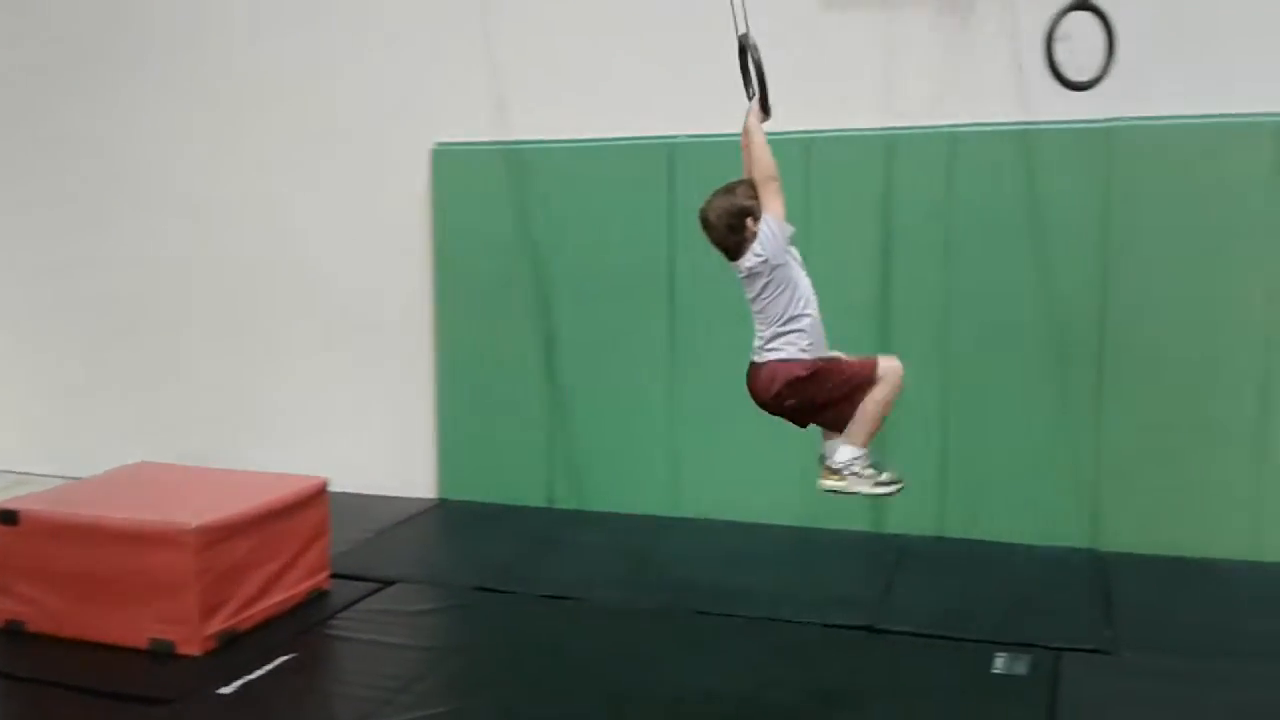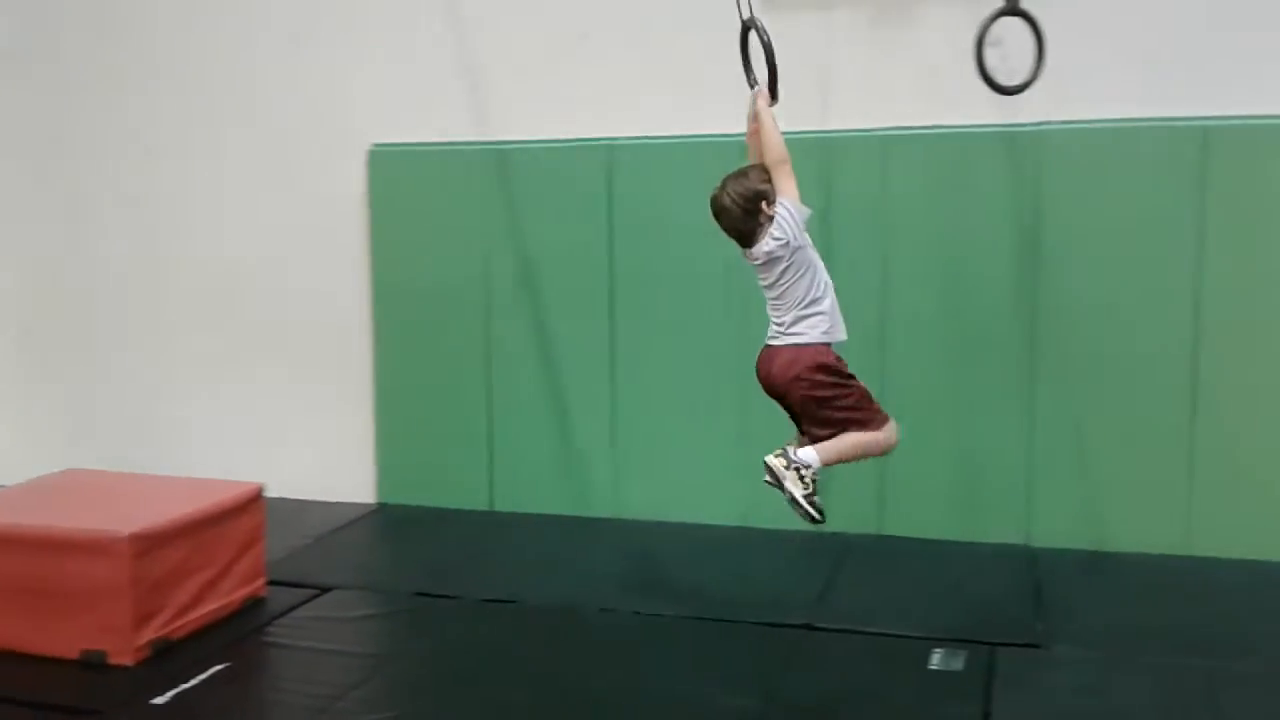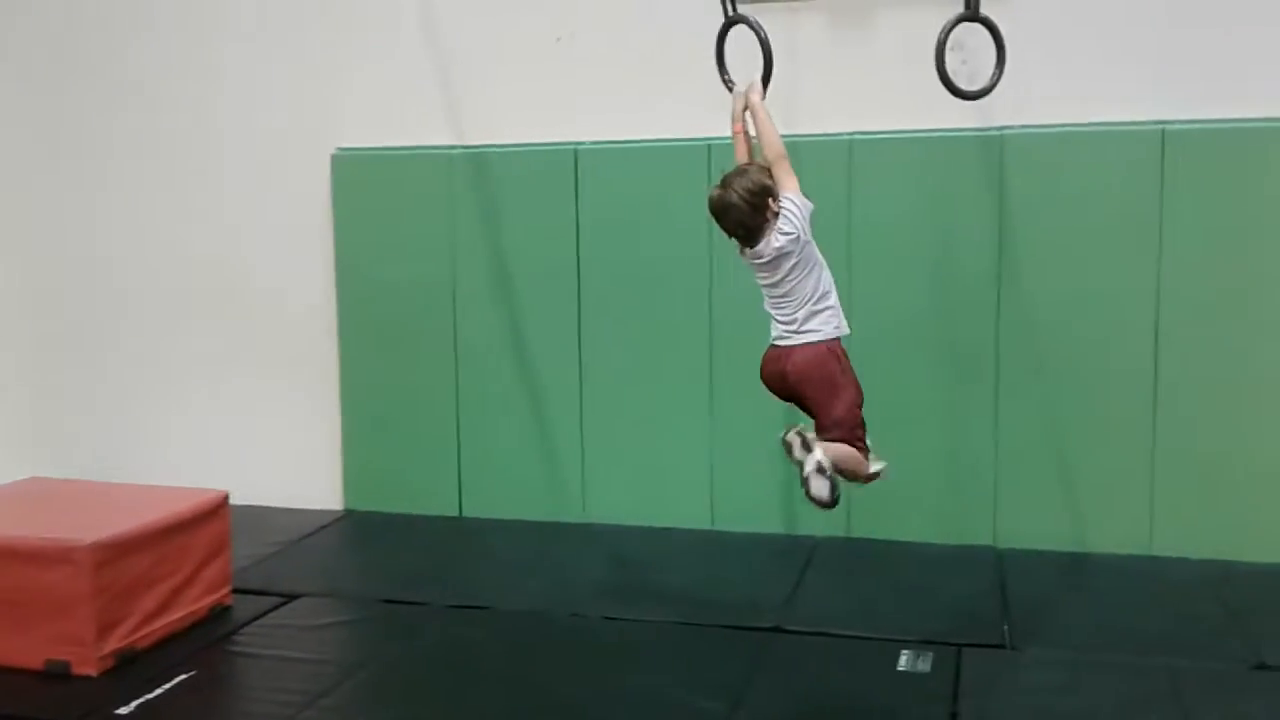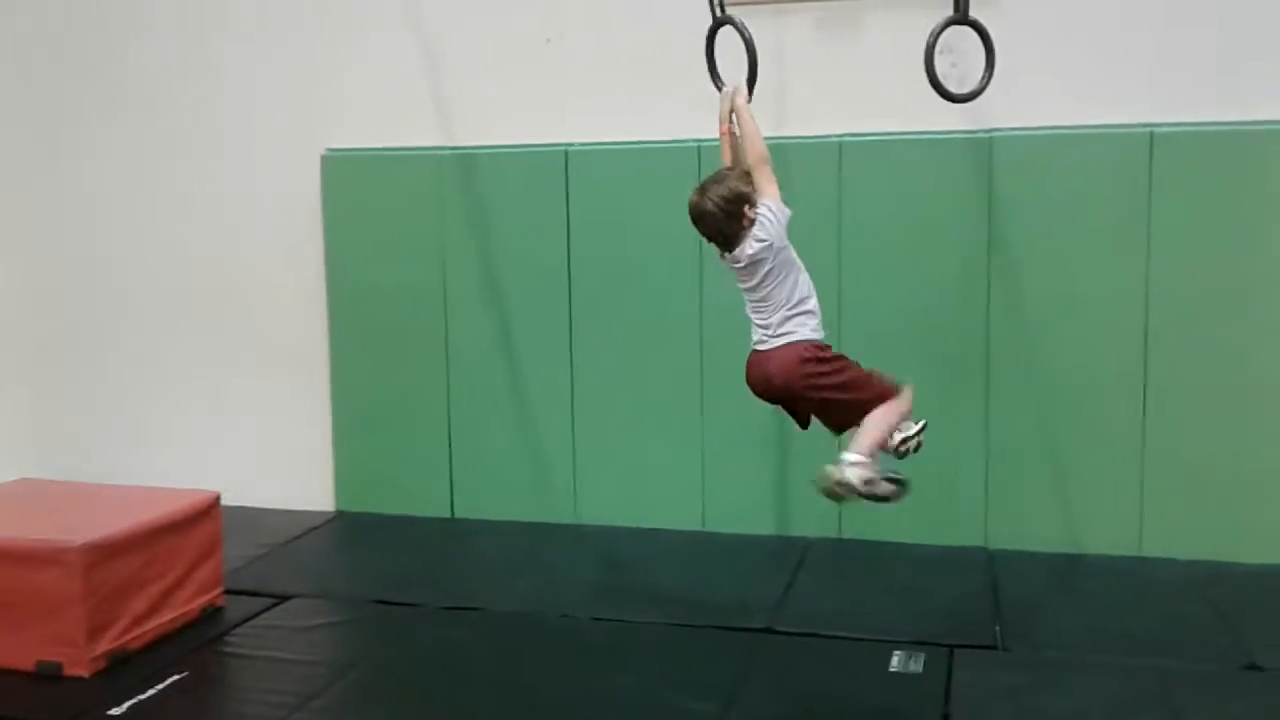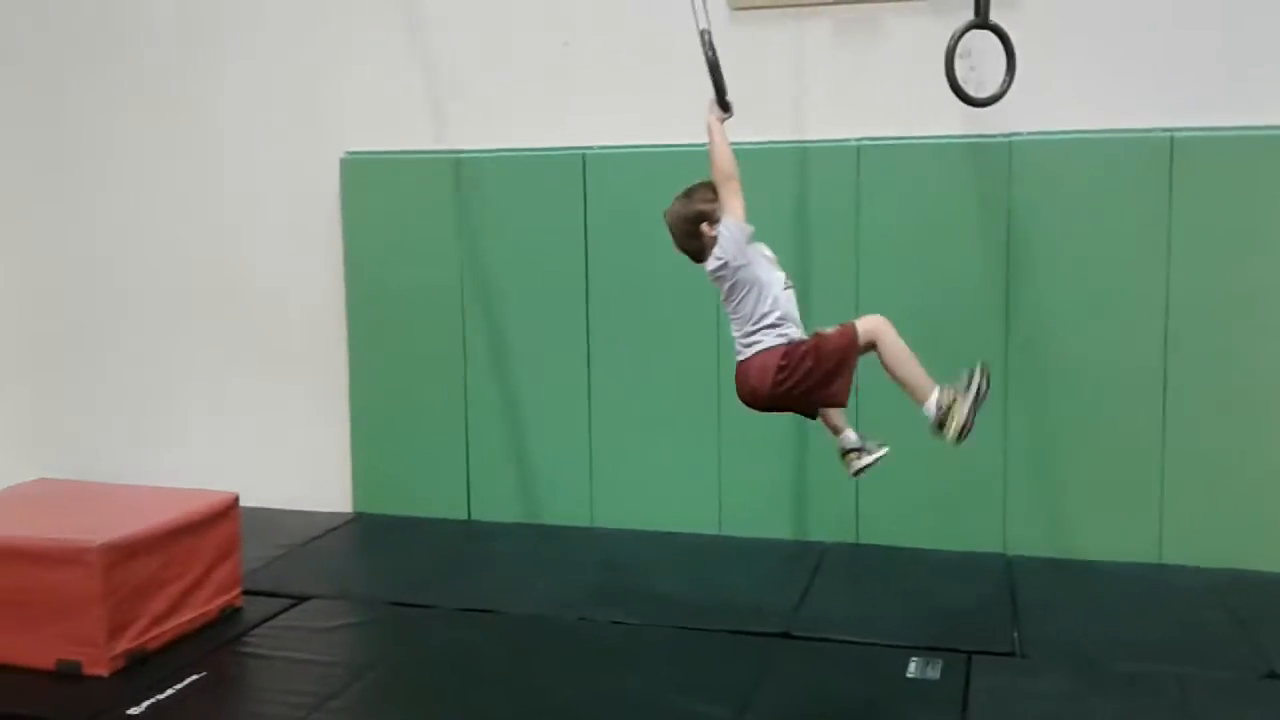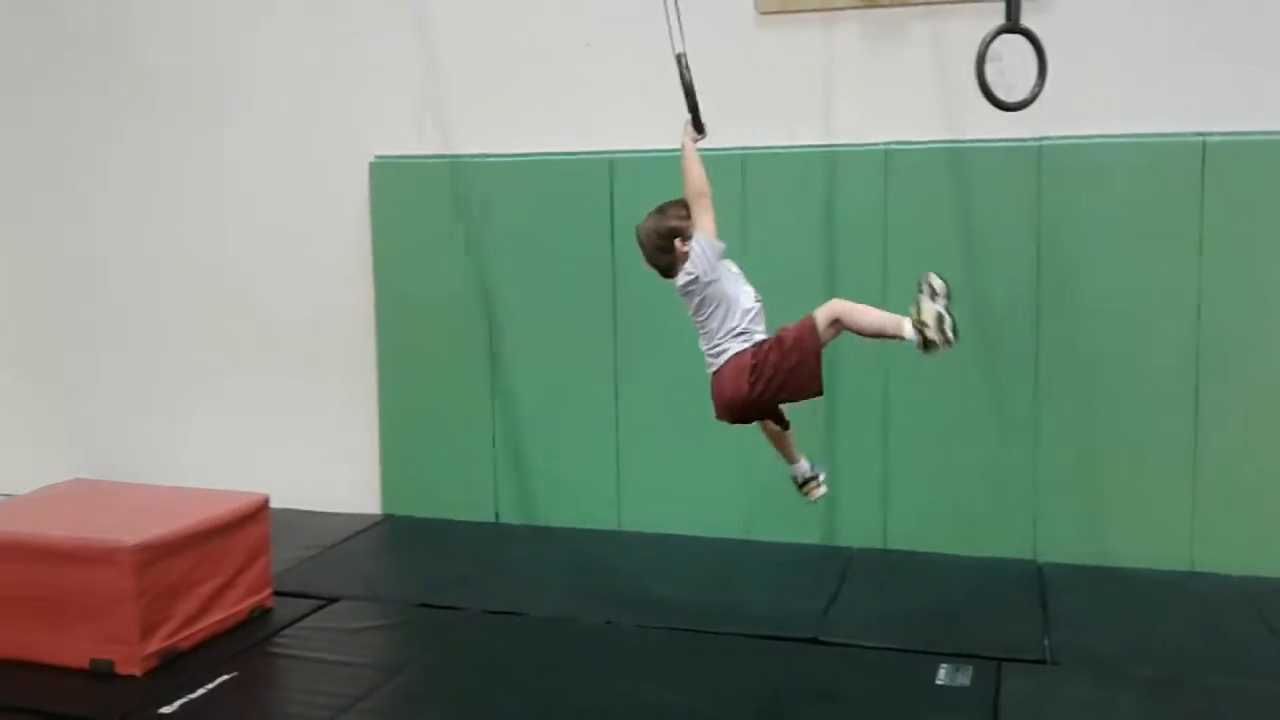
dt=0.2s
person 1, frame 1
left shoulder: (747, 258)
right shoulder: (767, 252)
left elbow: (756, 187)
right elbow: (770, 182)
left wrist: (748, 135)
right wrist: (754, 126)
left hip: (766, 376)
right hip: (787, 378)
left knee: (836, 364)
right knee: (889, 370)
left ankle: (837, 455)
right ankle: (846, 460)
person 1, frame 2
left shoulder: (756, 245)
right shoulder: (784, 234)
left elbow: (761, 172)
right elbow: (780, 164)
left wrist: (753, 119)
right wrist: (763, 109)
left hip: (774, 360)
right hip: (803, 361)
right knee: (884, 436)
left ankle: (796, 466)
right ankle: (799, 461)
person 1, frame 3
left shoulder: (748, 246)
right shoulder: (791, 232)
left elbow: (750, 173)
right elbow: (779, 162)
left wrist: (738, 115)
right wrist: (757, 105)
left hip: (776, 360)
right hip: (815, 356)
right knee: (856, 466)
left ankle: (818, 448)
right ankle: (816, 448)
person 1, frame 4
left shoulder: (730, 250)
right shoulder: (768, 237)
left elbow: (733, 174)
right elbow: (760, 166)
left wrist: (726, 119)
right wrist: (741, 106)
left hip: (760, 367)
right hip: (794, 359)
right knee: (899, 398)
left ankle: (882, 436)
right ankle: (856, 464)
person 1, frame 5
left shoulder: (719, 257)
right shoulder: (729, 252)
left elbow: (723, 187)
right elbow: (730, 181)
left wrist: (716, 128)
right wrist: (714, 127)
left hip: (753, 378)
right hip: (775, 369)
left knee: (820, 356)
right knee: (876, 326)
left ankle: (852, 447)
right ankle: (941, 407)
person 1, frame 6
left shoulder: (698, 273)
right shoulder: (700, 268)
left elbow: (695, 205)
right elbow: (701, 200)
left wrist: (689, 145)
right wrist: (688, 146)
left hip: (728, 387)
right hip: (747, 372)
left knee: (769, 403)
right knee: (835, 310)
left ankle: (806, 477)
right ankle: (917, 328)
